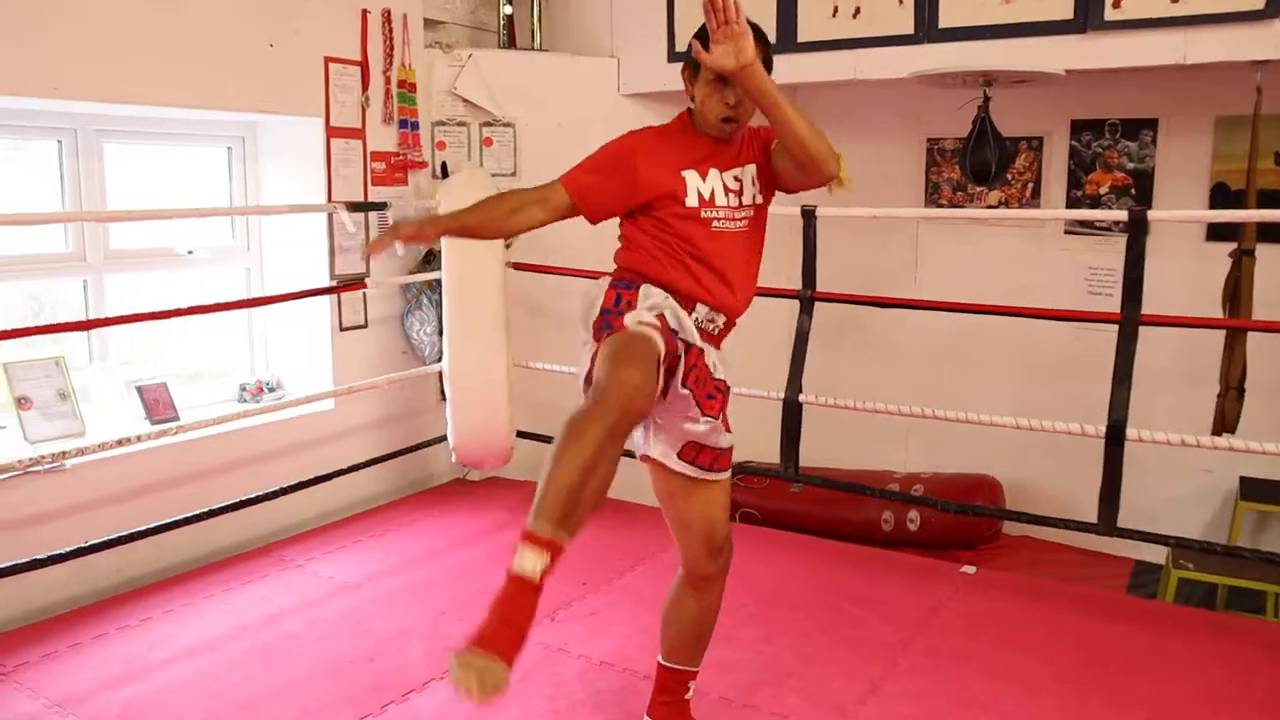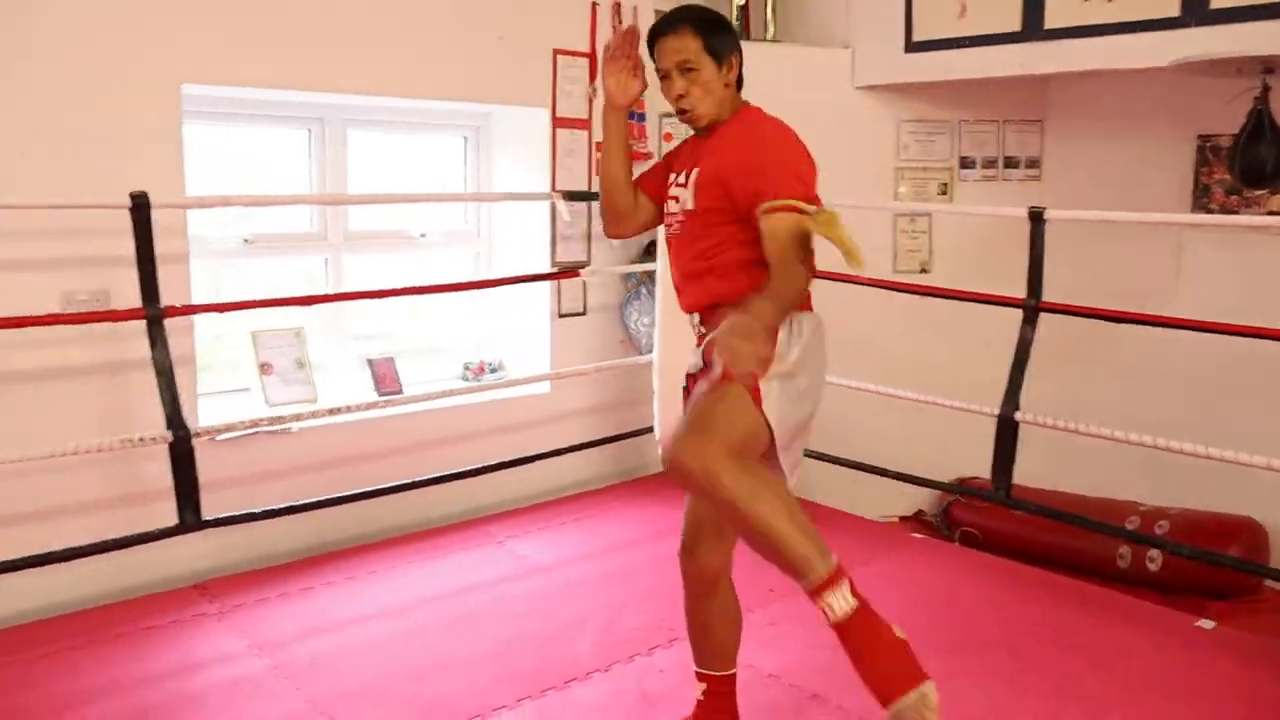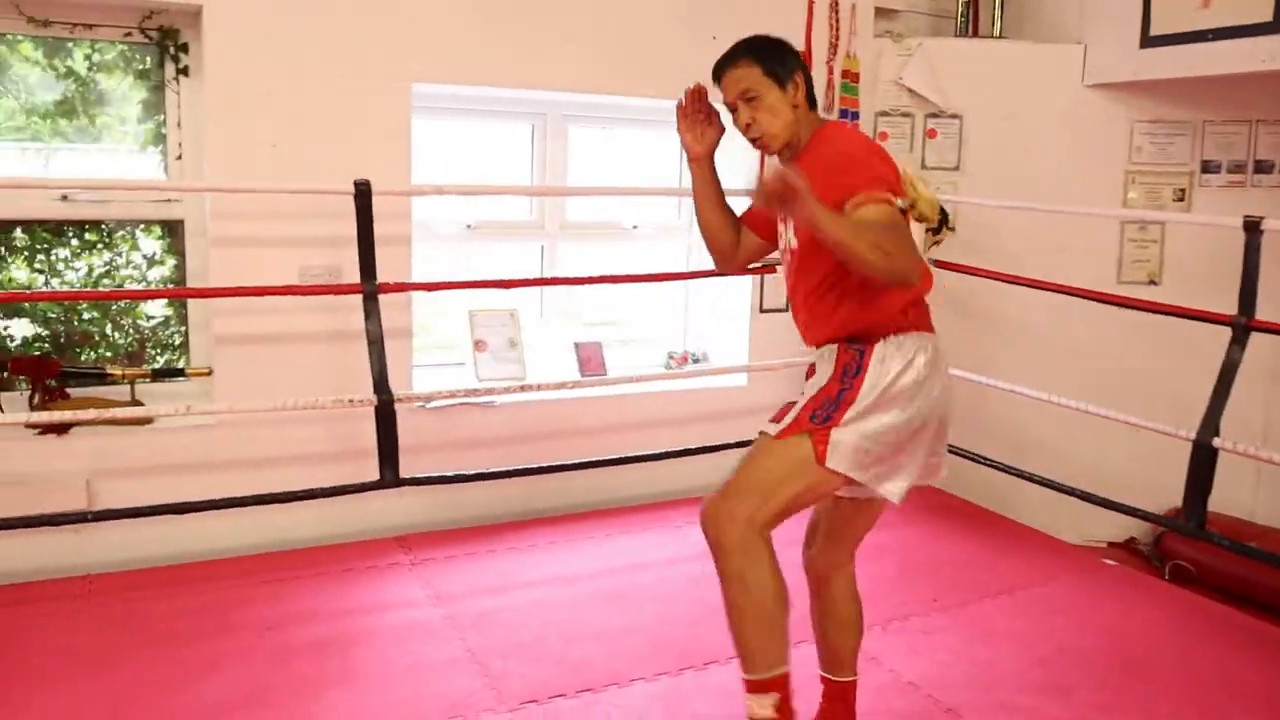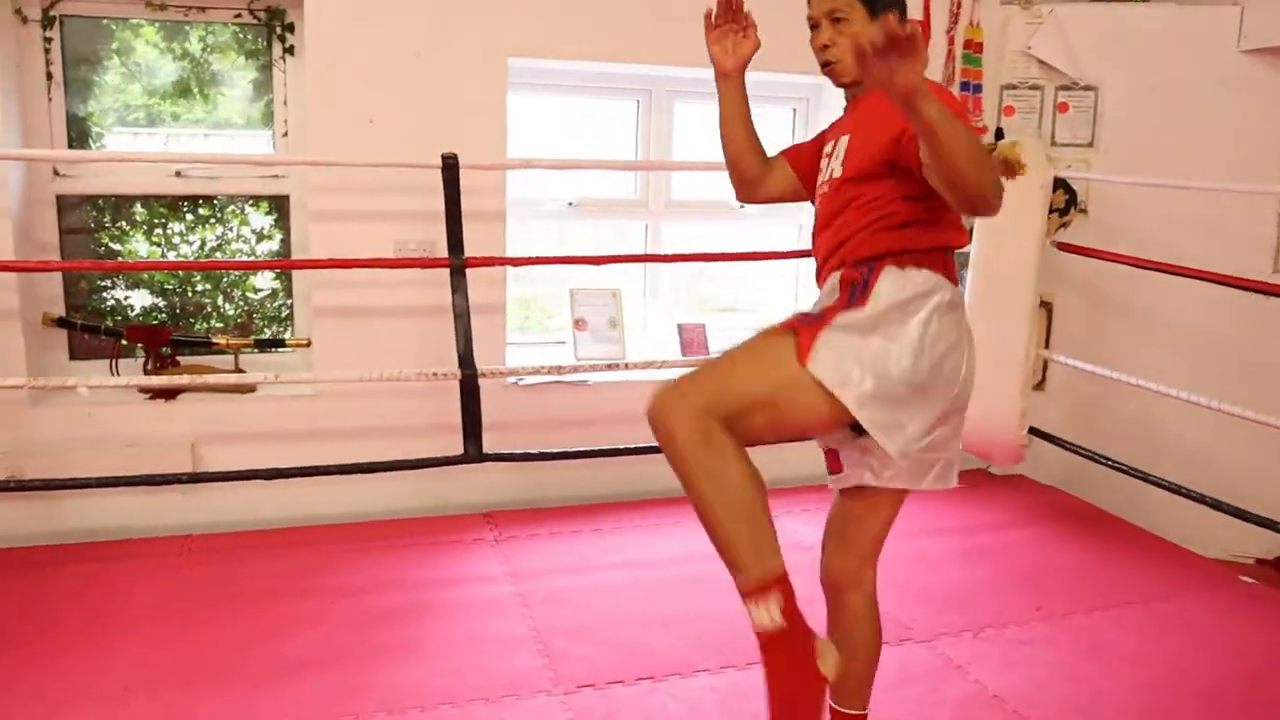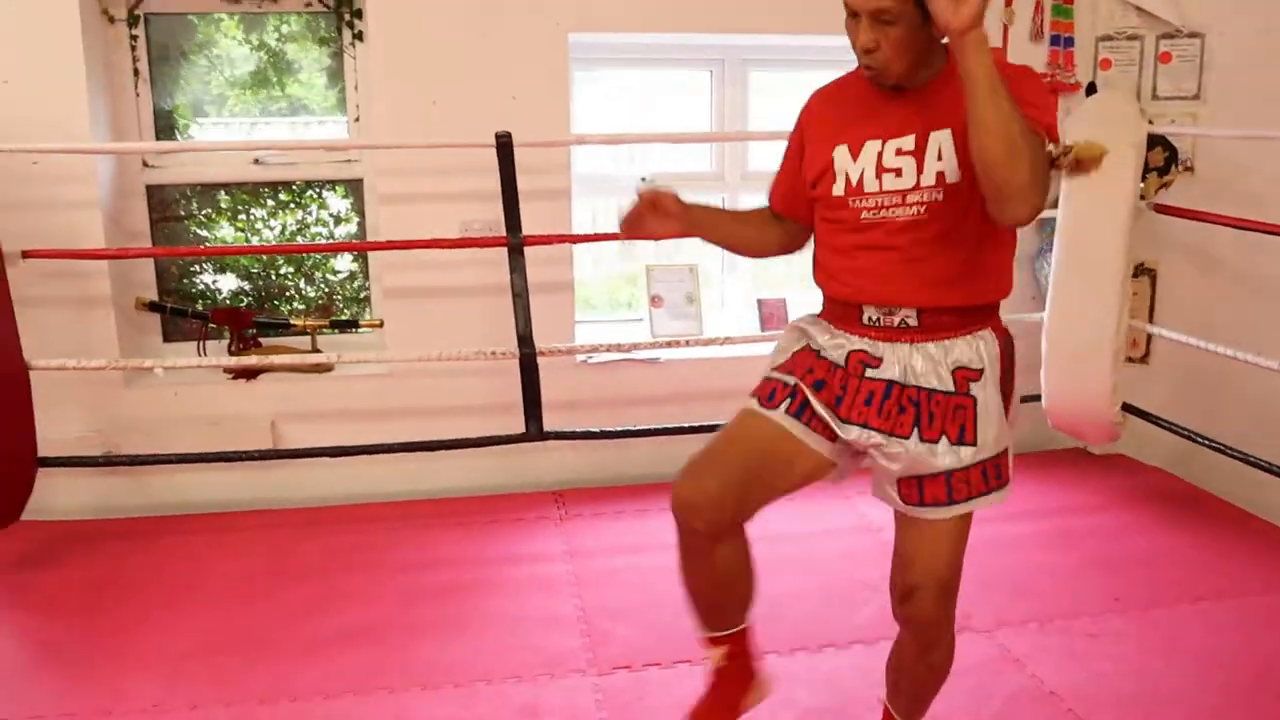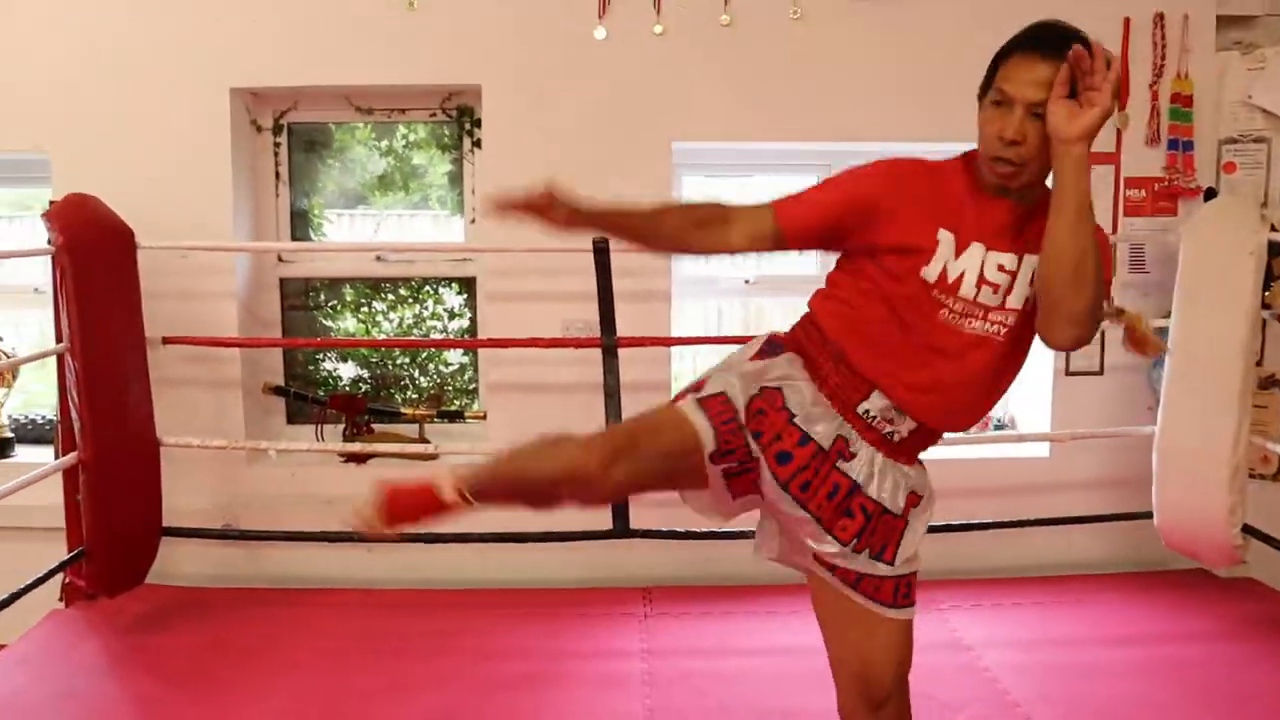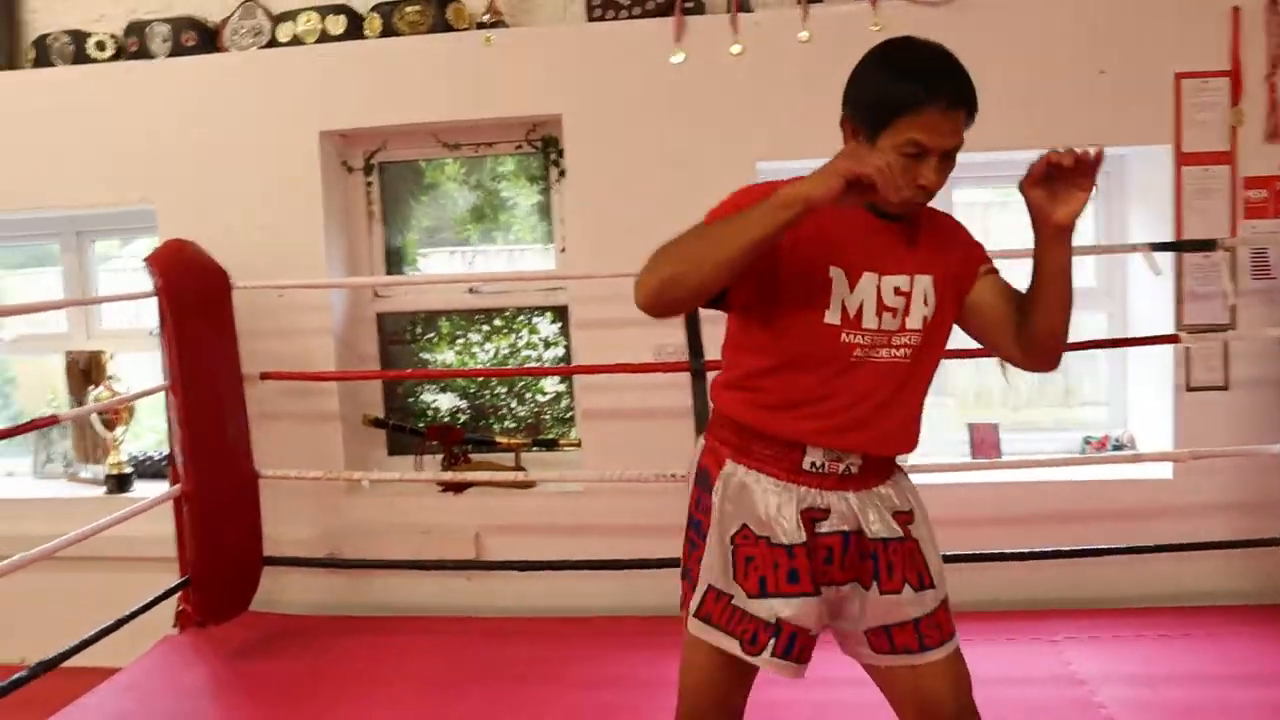
dt=0.7s
person 1, frame 1
left shoulder: (765, 152)
right shoulder: (640, 152)
left elbow: (825, 168)
right elbow: (538, 205)
left wrist: (753, 74)
right wrist: (442, 224)
left hip: (698, 359)
right hip: (645, 316)
left knee: (709, 555)
right knee: (622, 394)
right ankle: (516, 595)
person 1, frame 2
left shoulder: (768, 144)
right shoulder: (682, 157)
left elbow: (788, 263)
right elbow: (621, 221)
left wrist: (752, 329)
right wrist: (619, 112)
left hip: (769, 346)
right hip: (721, 354)
left knee: (696, 456)
right knee: (701, 556)
left ankle: (863, 632)
person 1, frame 3
left shoulder: (847, 155)
right shoulder: (788, 181)
left elbow: (897, 264)
right elbow: (730, 254)
left wrist: (817, 216)
right wrist: (700, 157)
left hip: (881, 371)
right hip: (860, 373)
left knee: (731, 517)
right knee: (827, 554)
person 1, frame 4
left shoulder: (916, 109)
right shoulder: (845, 129)
left elbow: (981, 194)
right elbow: (754, 184)
left wrist: (913, 92)
right wrist: (729, 76)
left hip: (896, 320)
right hip: (889, 348)
left knee: (683, 411)
right knee: (846, 567)
left ankle: (788, 645)
person 1, frame 5
left shoulder: (1016, 95)
right shoulder: (825, 109)
left elbow: (1014, 204)
right elbow: (783, 228)
right wrist: (688, 219)
left hip: (950, 367)
right hip: (840, 353)
left knee: (923, 602)
right knee: (701, 501)
person 1, frame 6
left shoulder: (1080, 246)
right shoulder: (905, 187)
left elbow: (1067, 326)
right elbow: (727, 228)
left wrist: (1073, 157)
right wrist: (588, 214)
left hip: (880, 473)
right hip: (795, 404)
right knee: (589, 467)
right ankle: (447, 492)
person 1, frame 7
left shoulder: (946, 244)
right shoulder: (773, 211)
left elbow: (1037, 349)
right elbow: (657, 293)
left wrist: (1054, 230)
right wrist: (802, 195)
left hip: (876, 507)
right hip: (760, 497)
